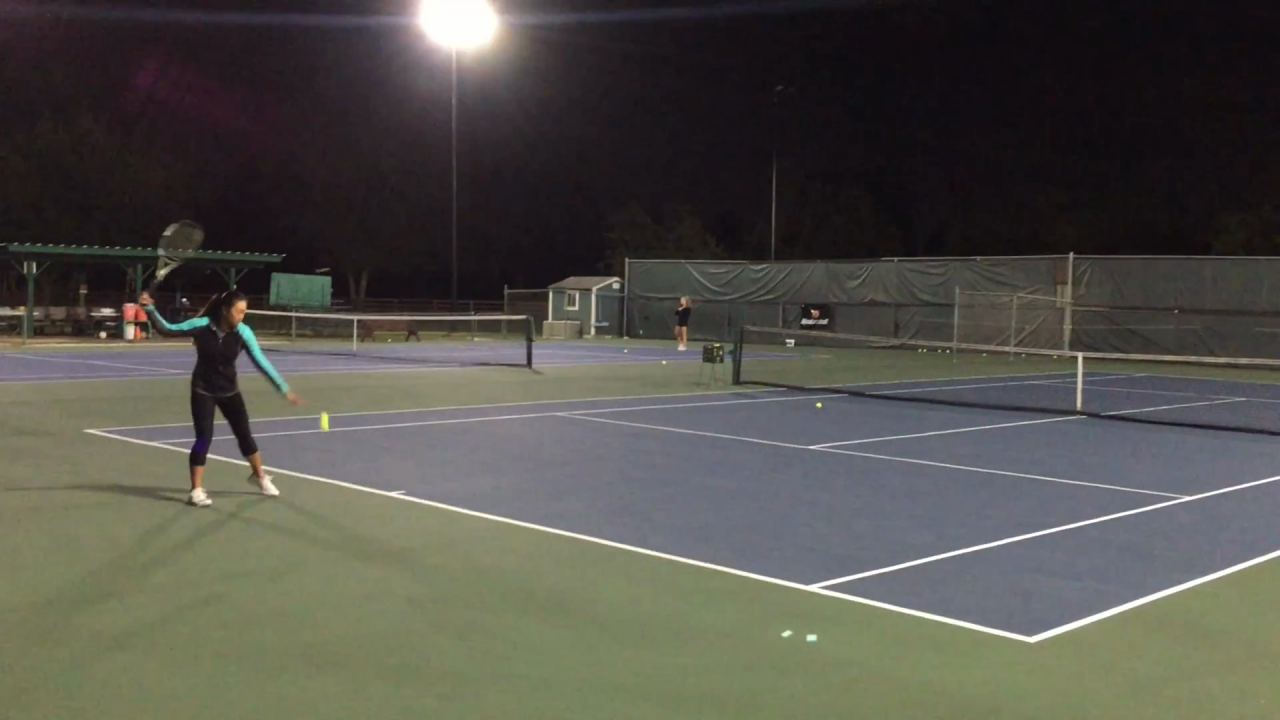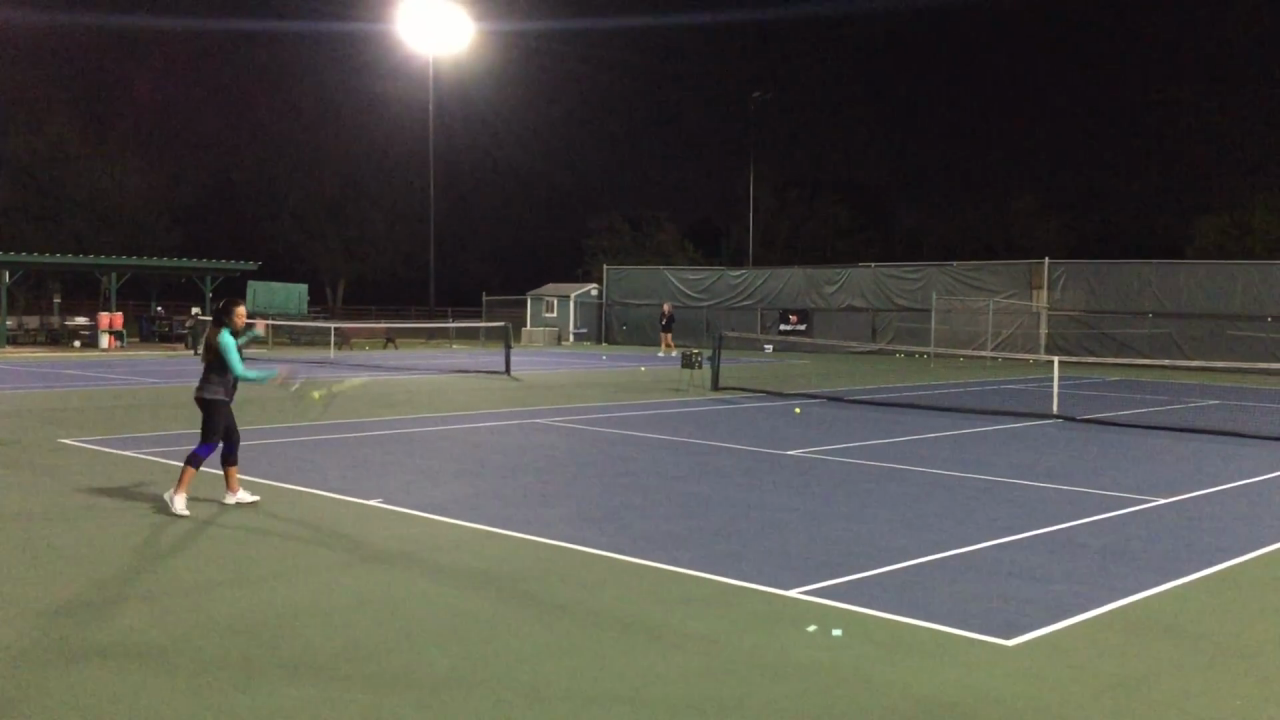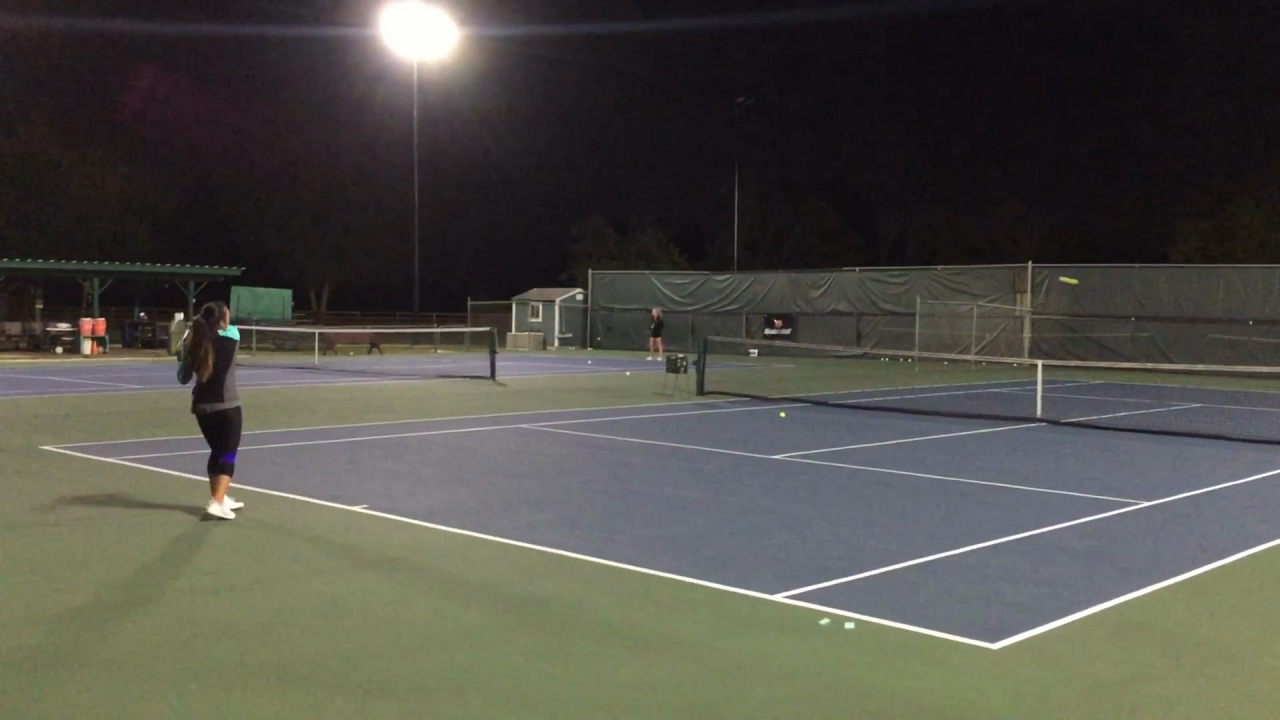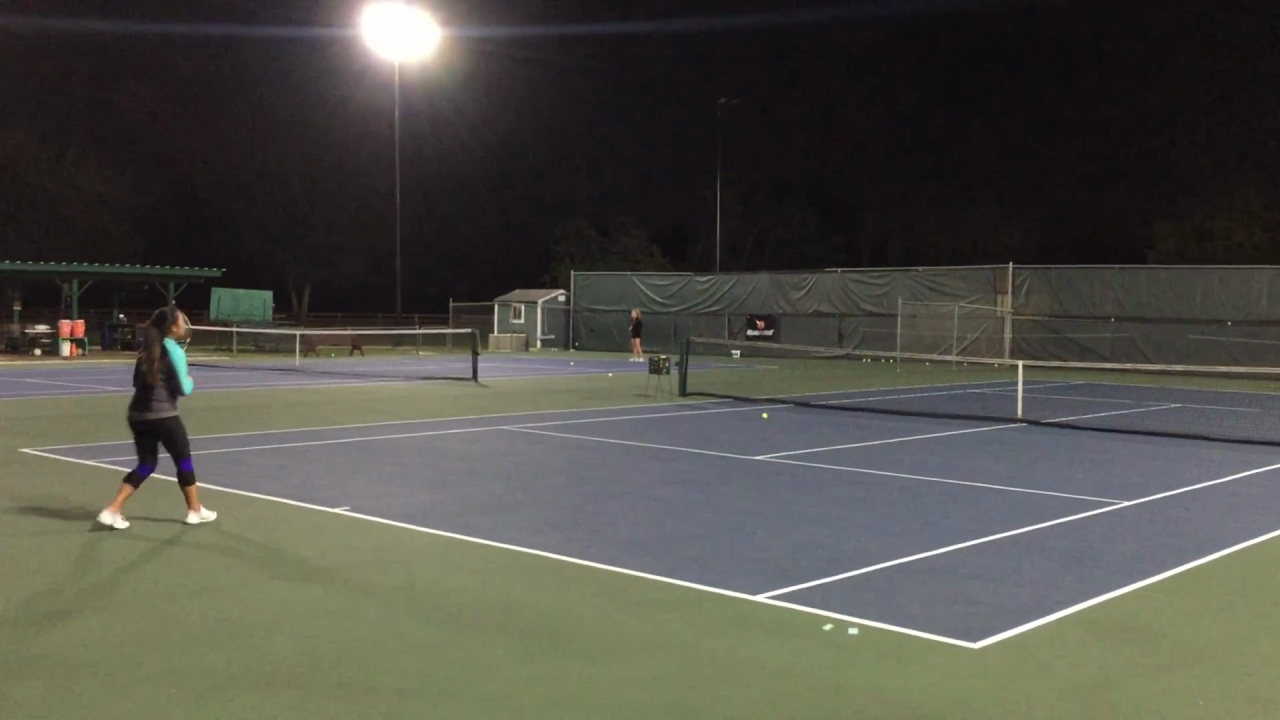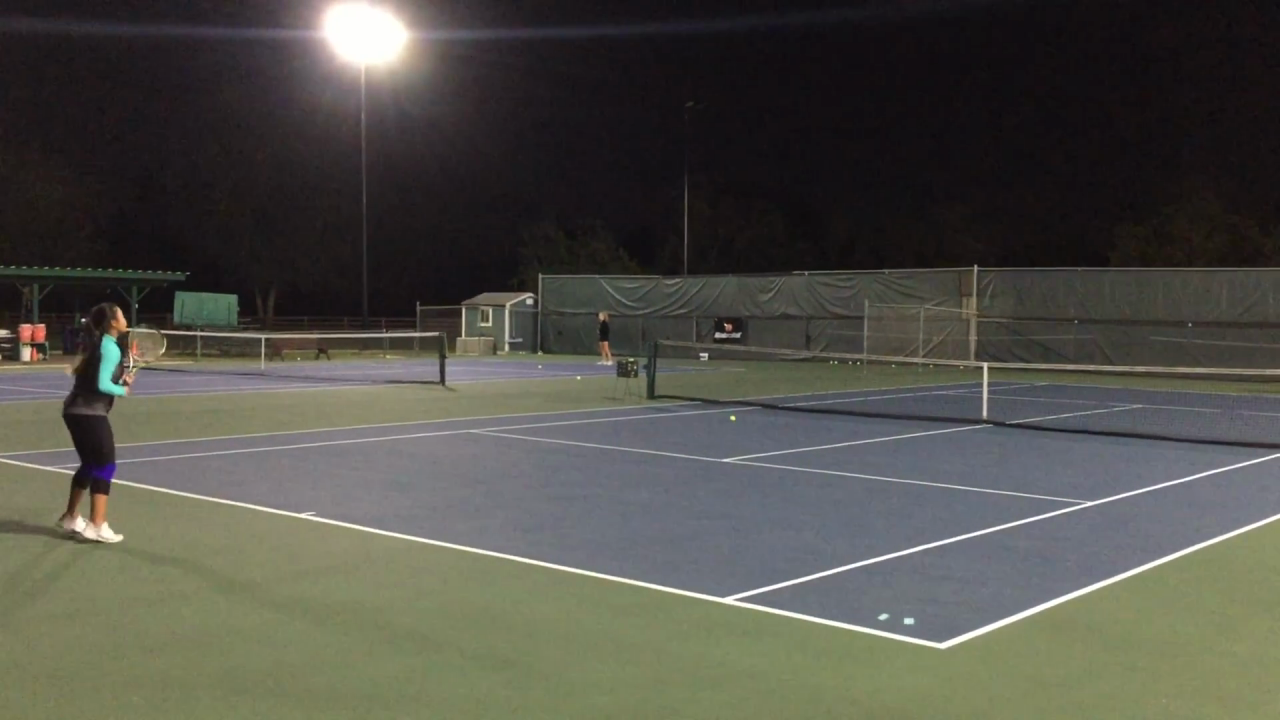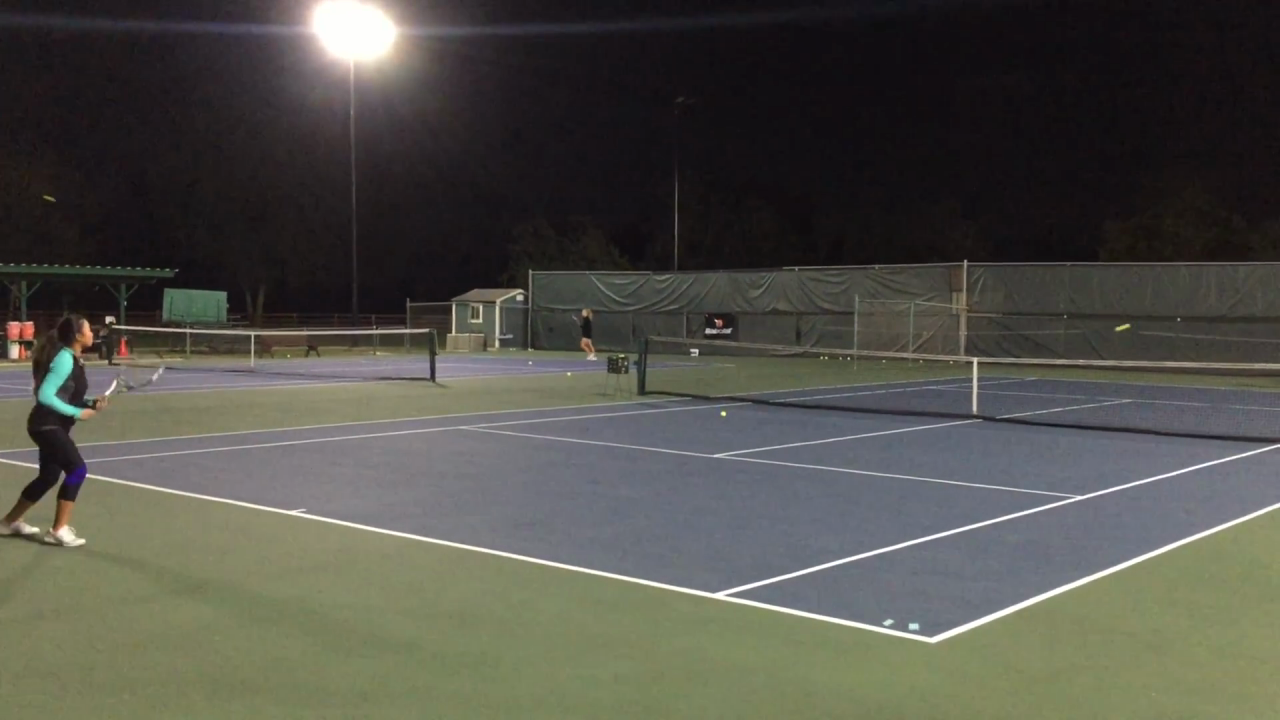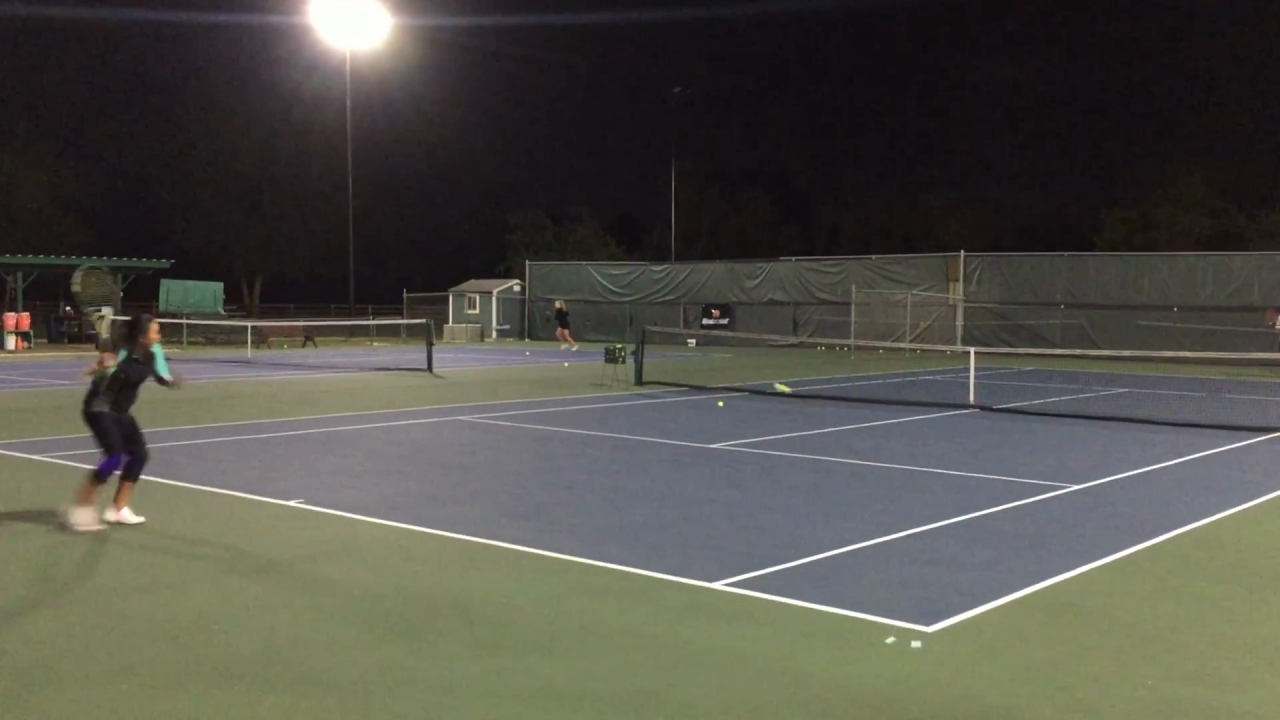
dt=0.5s
person 1, frame 1
left shoulder: (243, 332)
right shoulder: (201, 325)
left elbow: (261, 363)
right elbow: (167, 329)
left wrist: (284, 389)
right wrist: (150, 309)
left hip: (229, 390)
right hip: (203, 391)
left knee: (244, 433)
right knee: (204, 438)
left ankle: (260, 476)
right ankle: (197, 490)
person 1, frame 2
left shoulder: (227, 335)
right shoulder: (225, 339)
right elbow: (240, 373)
left wrist: (252, 333)
right wrist: (270, 375)
left hip: (216, 397)
right hip: (213, 397)
left knee: (232, 440)
right knee: (208, 444)
left ankle: (234, 491)
right ankle: (177, 493)
person 1, frame 3
left shoulder: (193, 345)
right shoulder: (231, 338)
left elbow: (183, 378)
left hip: (202, 406)
right hip: (227, 406)
left knee: (218, 452)
right knee: (228, 455)
left ankle: (220, 499)
right ankle: (217, 503)
person 1, frame 4
left shoulder: (147, 349)
right shoulder: (175, 352)
right elbow: (184, 389)
right wrist: (188, 379)
left hip: (138, 415)
right hip: (163, 416)
left knee: (146, 465)
right knee: (183, 460)
left ankle: (111, 511)
right ankle: (195, 511)
person 1, frame 5
left shoulder: (97, 344)
right shoulder: (111, 348)
right elbow: (101, 385)
left wrist: (120, 381)
right wrist: (122, 389)
left hip: (75, 410)
right hip: (90, 413)
left knee: (90, 465)
right knee: (106, 466)
left ankle: (71, 518)
right ankle: (97, 526)
person 1, frame 6
left shoulder: (76, 360)
right shoulder: (63, 360)
right elbow: (44, 396)
left wrist: (91, 404)
right wrist: (75, 413)
left hip: (55, 426)
right hip: (47, 426)
left knee: (47, 478)
right knee: (78, 470)
right ankle: (60, 529)
person 1, frame 7
left shoulder: (153, 352)
right shoulder: (119, 353)
left elbow: (163, 377)
right elbow: (98, 385)
left wrist: (169, 379)
right wrist: (103, 368)
left hip: (119, 411)
right hip: (99, 409)
left knee: (139, 454)
right knee: (115, 457)
left ankle: (117, 509)
right ankle: (82, 508)
